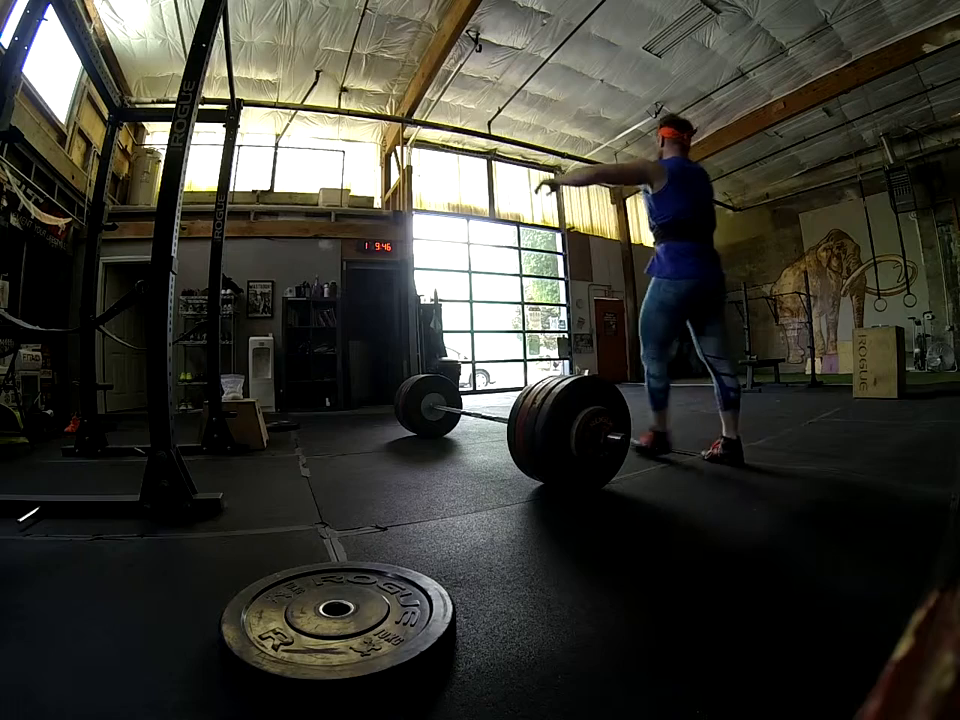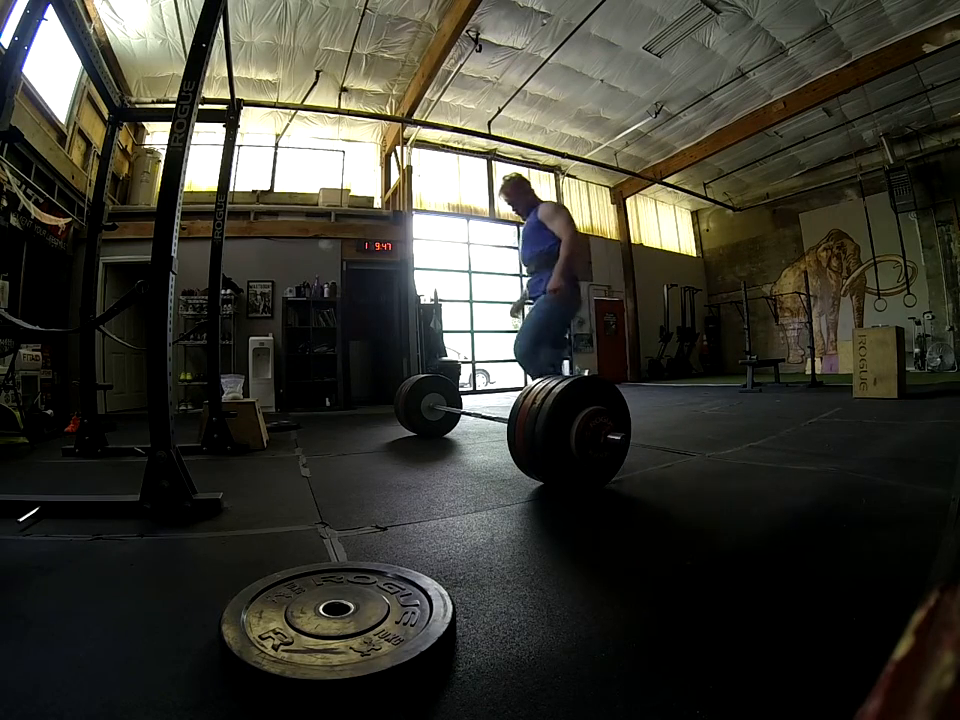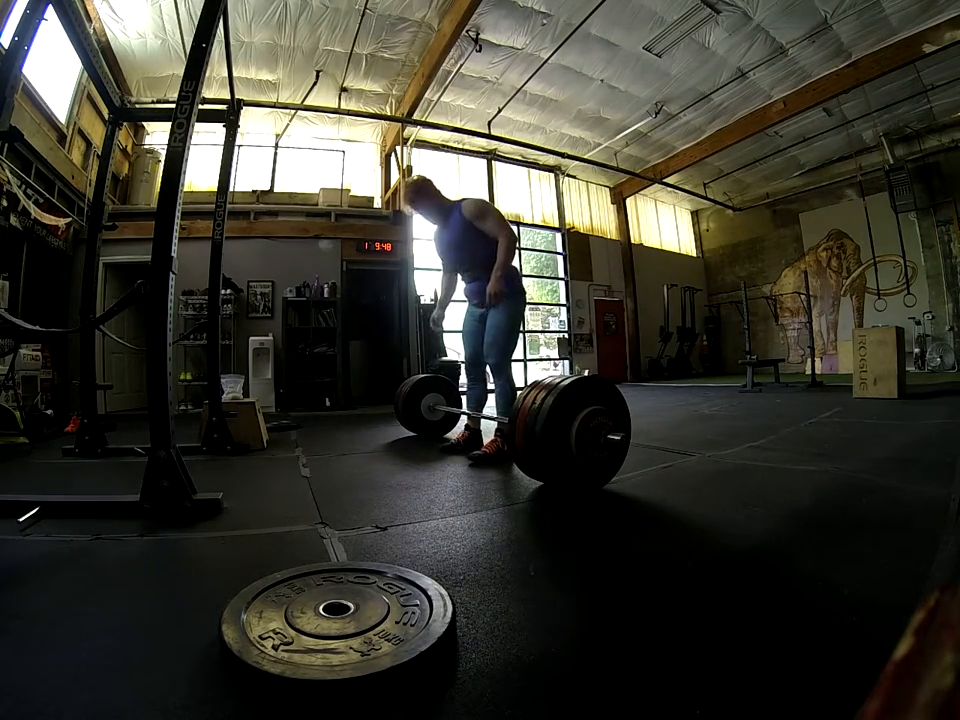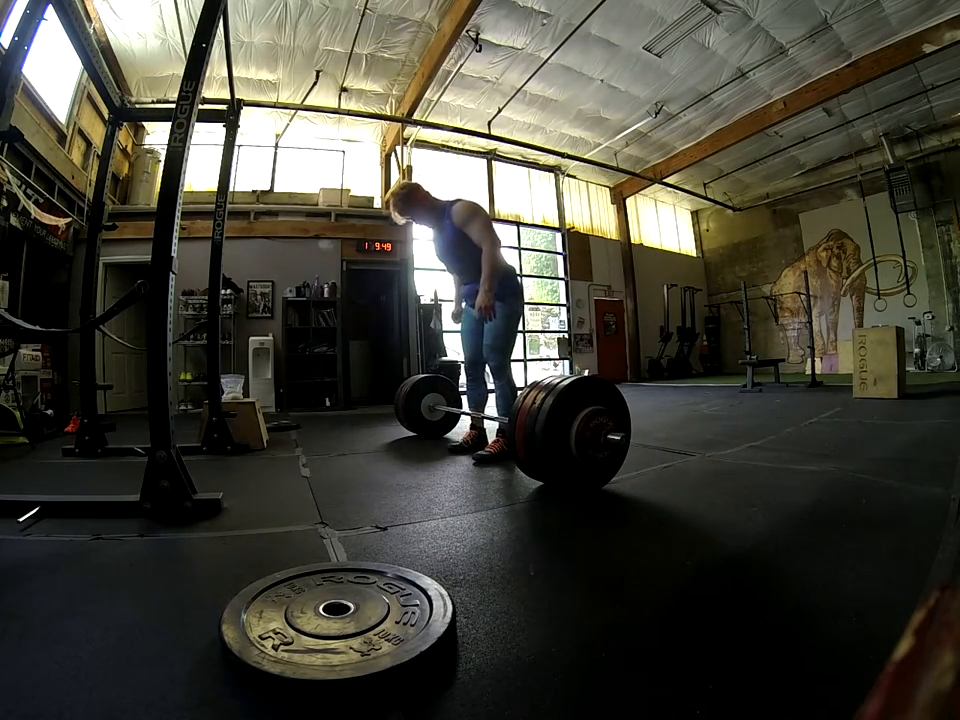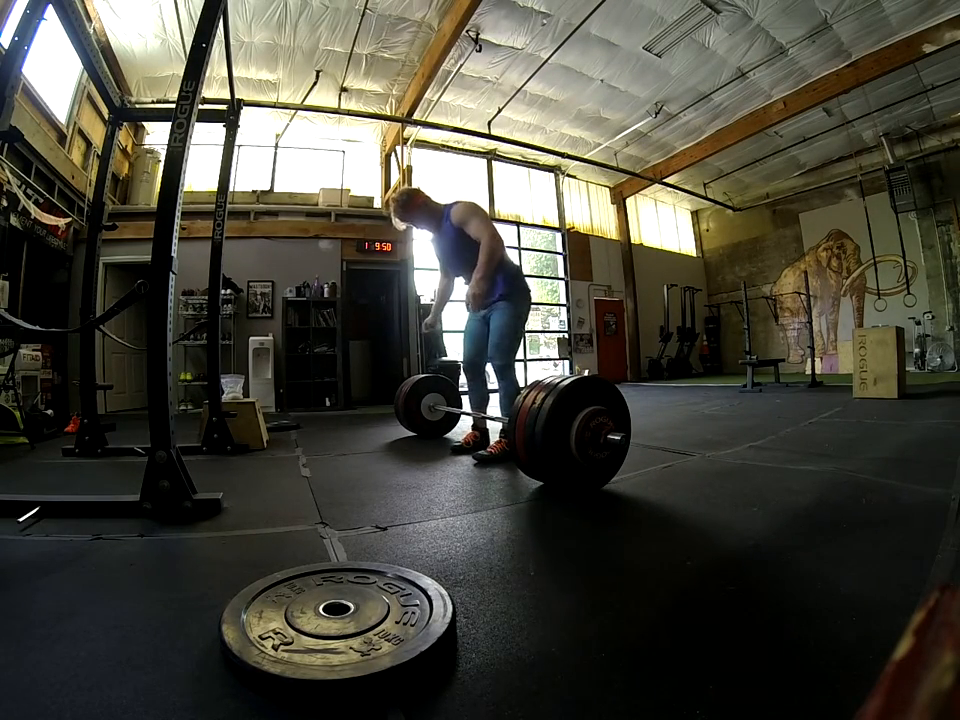
dt=1s
person 1, frame 1
left shoulder: (659, 170)
right shoulder: (701, 177)
left elbow: (597, 173)
left wrist: (557, 179)
left hip: (674, 272)
right hip: (708, 271)
left knee: (655, 354)
right knee: (716, 357)
left ankle: (658, 432)
right ankle: (730, 439)
person 1, frame 2
left shoulder: (547, 210)
right shoulder: (531, 223)
left elbow: (571, 240)
left wrist: (558, 276)
right wrist: (524, 299)
left hip: (556, 292)
right hip: (543, 296)
left knee: (524, 348)
person 1, frame 3
left shoulder: (471, 208)
right shoulder: (439, 234)
left elbow: (507, 236)
right elbow: (449, 273)
left wrist: (497, 277)
right wrist: (440, 308)
left hip: (504, 295)
right hip: (476, 301)
left knee: (497, 363)
right knee: (472, 365)
left ankle: (503, 438)
right ankle: (472, 432)
person 1, frame 4
left shoulder: (461, 210)
right shoulder: (438, 233)
left elbow: (491, 244)
left wrist: (486, 291)
right wrist: (458, 302)
left hip: (501, 296)
right hip: (474, 301)
left knee: (497, 365)
right knee: (472, 366)
left ankle: (506, 438)
right ankle: (477, 431)
person 1, frame 5
left shoulder: (460, 212)
right shoulder: (438, 239)
left elbow: (491, 239)
right elbow: (446, 278)
left wrist: (478, 281)
right wrist: (435, 314)
left hip: (508, 296)
right hip: (481, 302)
left knee: (500, 363)
right knee: (471, 364)
left ankle: (508, 438)
right ankle: (480, 431)
